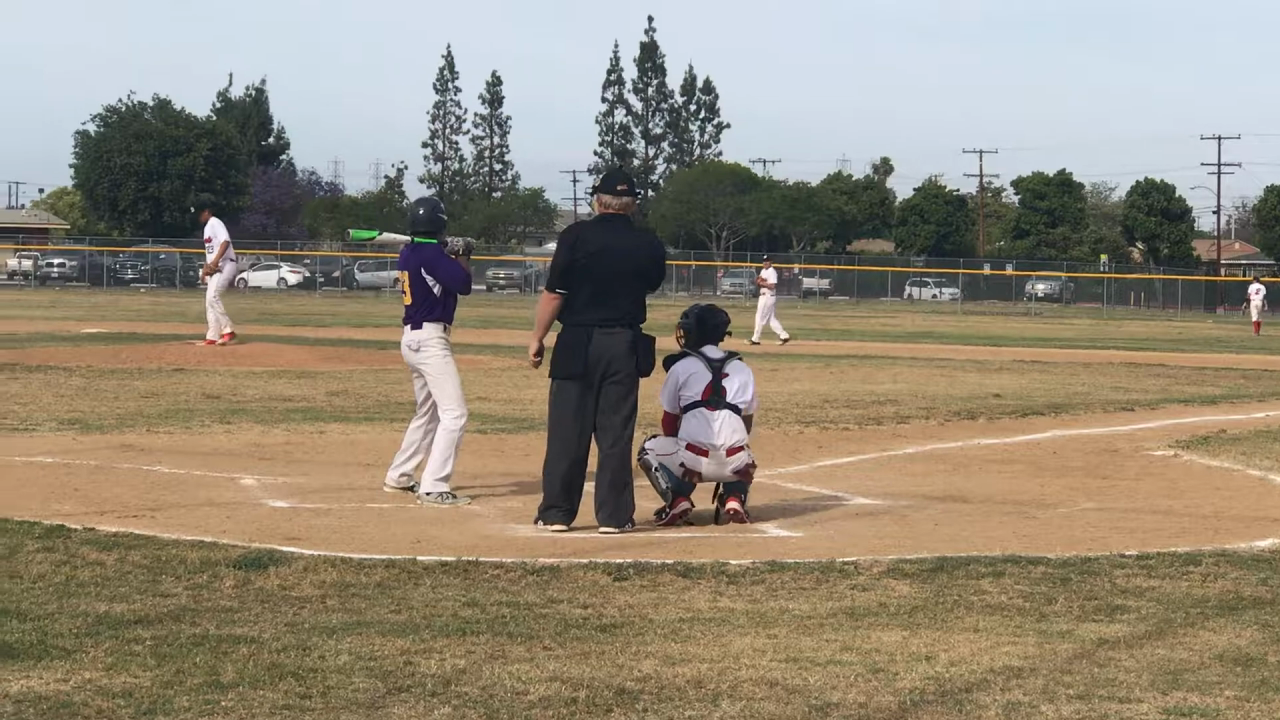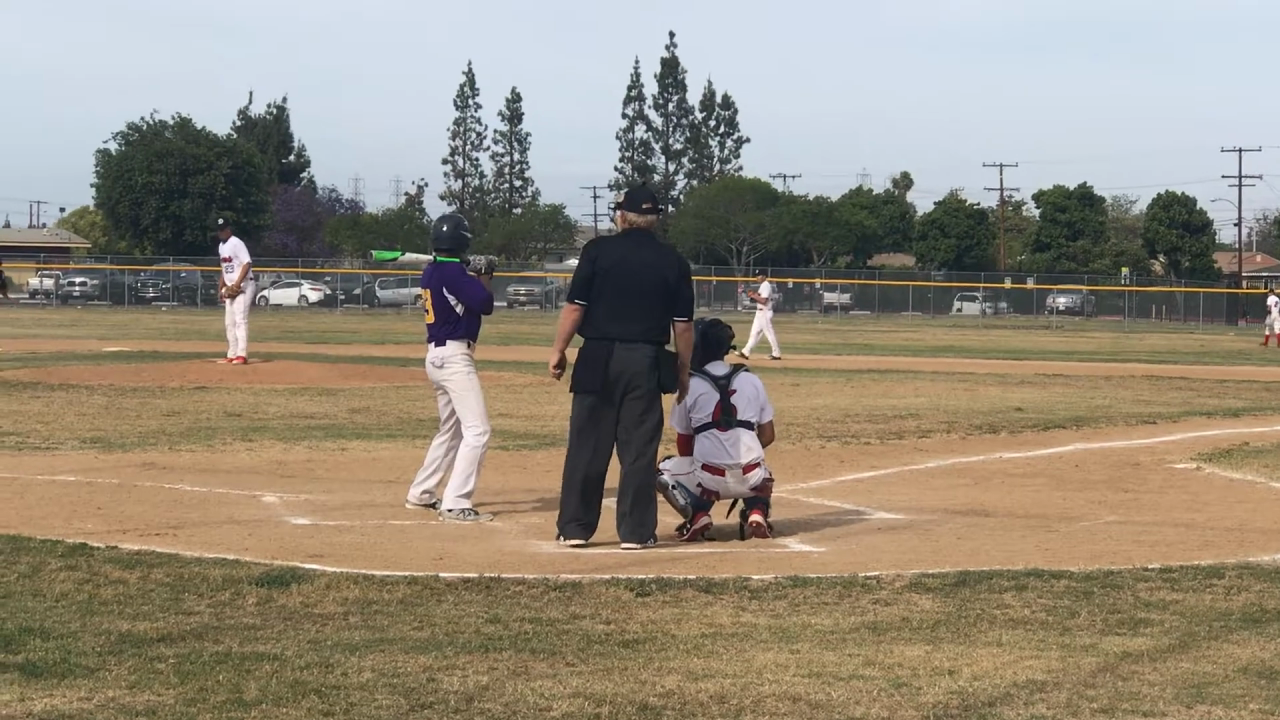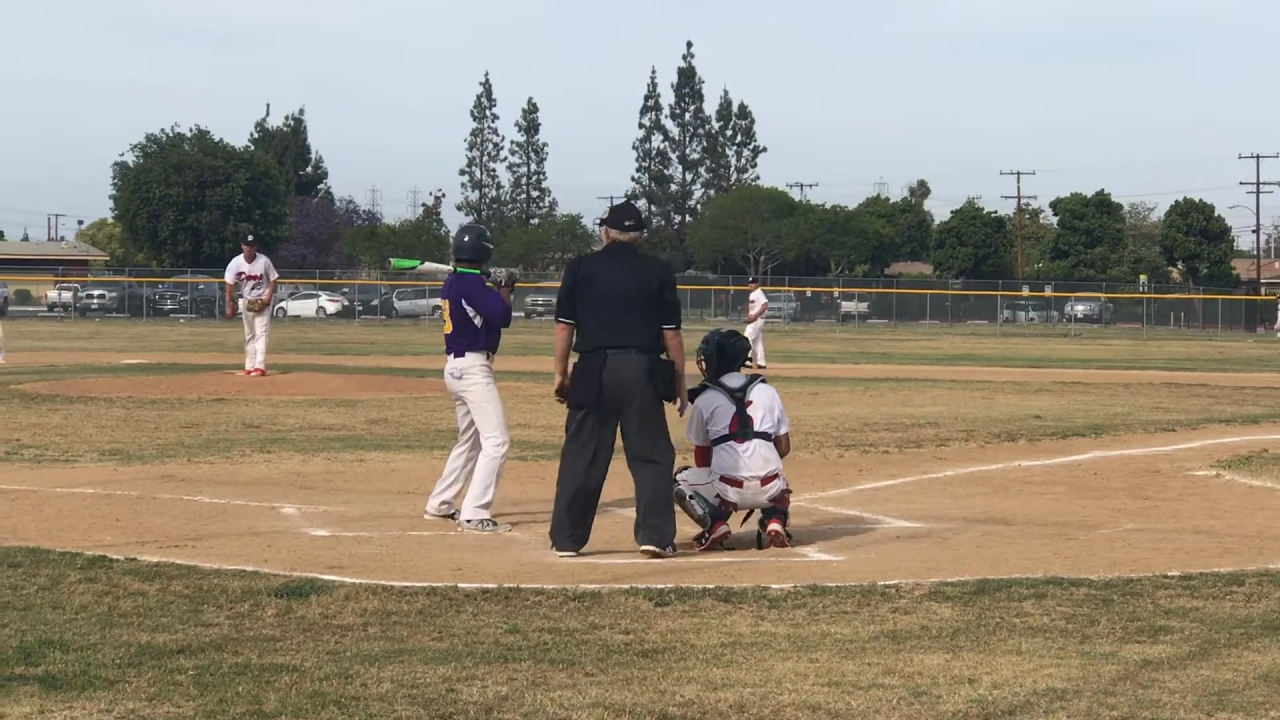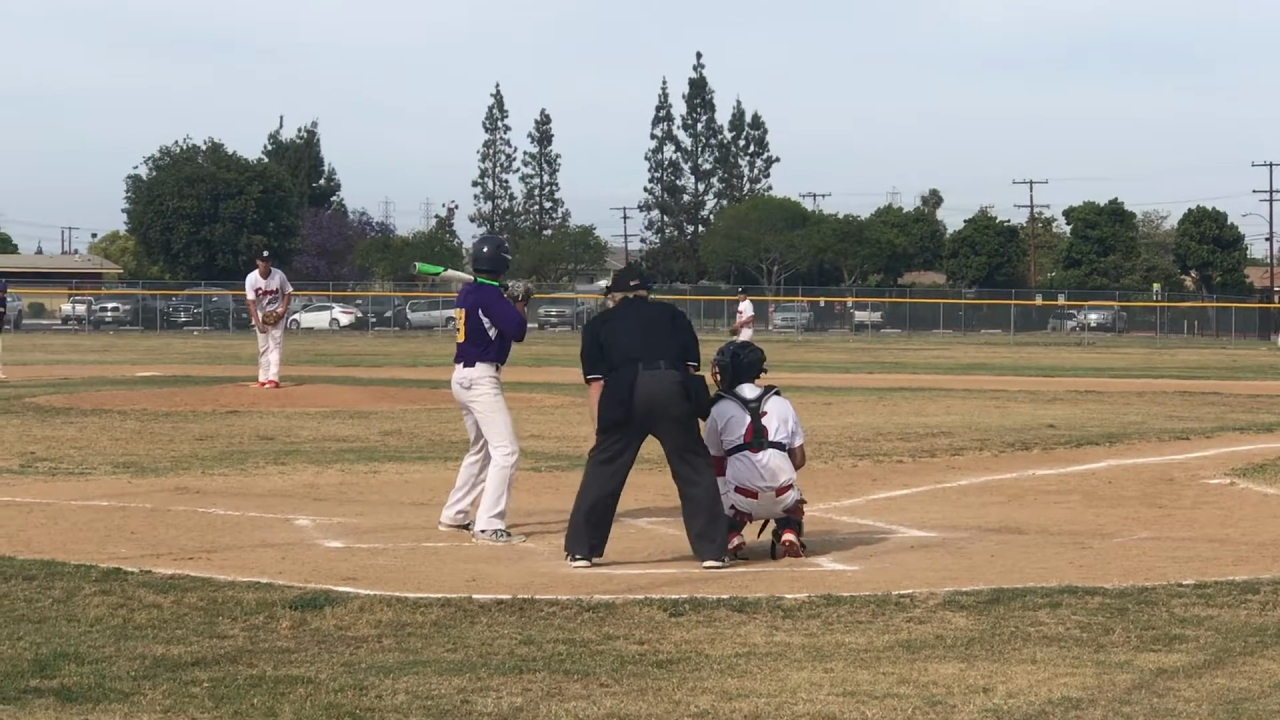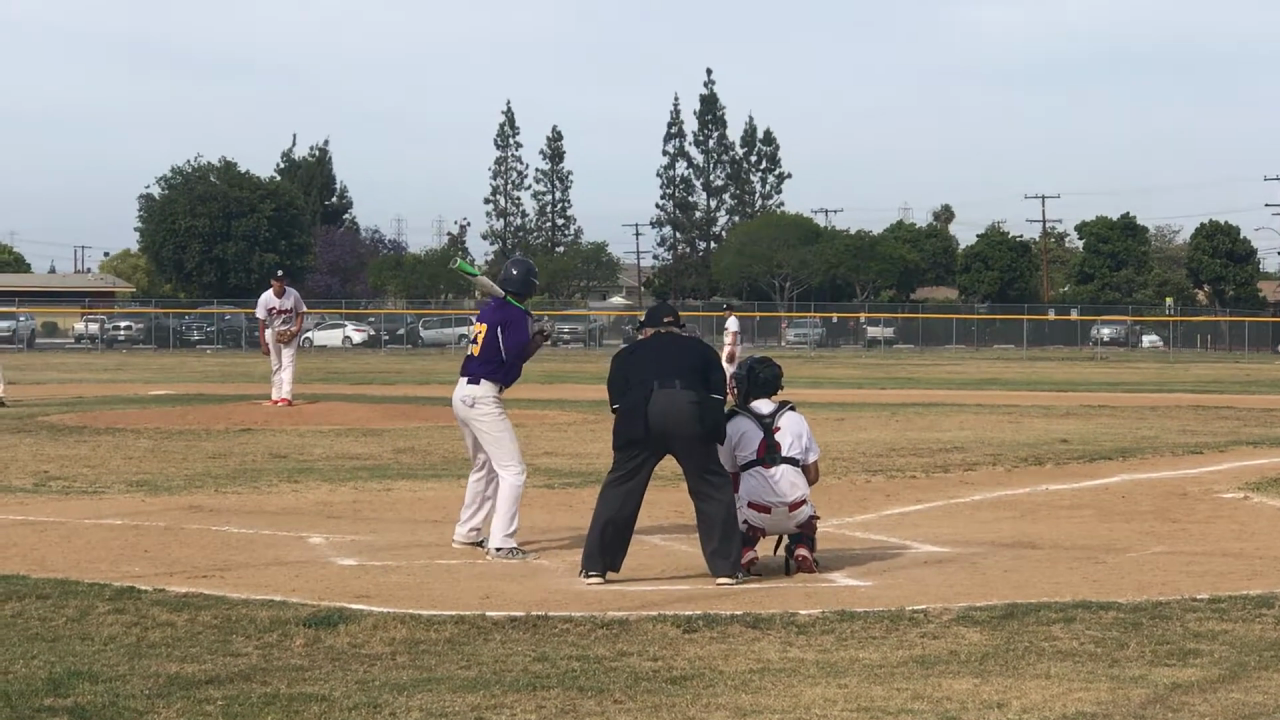
dt=0.5s
person 1, frame 1
left shoulder: (576, 236)
right shoulder: (650, 245)
left elbow: (554, 294)
left wrist: (537, 338)
left hip: (578, 343)
right hip: (625, 346)
left knee: (567, 430)
right knee: (617, 434)
left ankle: (556, 512)
right ankle: (614, 515)
person 1, frame 2
left shoulder: (598, 249)
right shoulder: (673, 261)
left elbow: (574, 307)
right elbow: (682, 325)
left wrist: (558, 351)
right wrist: (683, 372)
left hip: (598, 358)
right hip: (647, 362)
left knee: (586, 447)
right knee: (639, 450)
left ankle: (573, 527)
right ankle: (636, 531)
person 1, frame 3
left shoulder: (581, 267)
right shoulder: (657, 271)
left elbow: (564, 326)
right elbow: (671, 333)
left wrist: (561, 373)
right wrist: (680, 381)
left hip: (594, 371)
right hip: (642, 371)
left knee: (581, 457)
right knee: (652, 457)
left ankle: (566, 538)
right ankle: (655, 536)
person 1, frame 4
left shoulder: (597, 324)
right shoulder: (672, 313)
left elbow: (596, 382)
right elbow: (691, 367)
left wrist: (600, 431)
right wrist: (682, 415)
left hip: (624, 392)
right hip: (673, 386)
left knee: (602, 469)
right knee: (695, 469)
left ankle: (580, 550)
right ankle: (712, 551)
person 1, frame 5
left shoulder: (627, 354)
right shoulder: (701, 349)
left elbow: (620, 407)
right elbow: (716, 399)
left wrist: (631, 455)
right wrist: (701, 446)
left hip: (641, 412)
right hip: (691, 408)
left knee: (619, 486)
right knee: (714, 486)
left ankle: (594, 566)
right ankle: (726, 568)
person 2, frame 1
left shoulder: (408, 253)
right shoulder: (431, 252)
right elbow: (464, 284)
left wrist: (449, 255)
right wrist: (462, 256)
left hip: (414, 337)
right hip: (430, 339)
left knee: (427, 413)
right knee: (454, 413)
left ankle: (398, 476)
right ankle: (433, 487)
person 2, frame 2
left shoulder: (431, 271)
right shoulder: (453, 271)
right elbow: (485, 304)
left wrist: (475, 276)
right wrist: (484, 276)
left hip: (438, 355)
right hip: (454, 357)
left knee: (451, 431)
right knee: (477, 430)
left ankle: (420, 493)
right ankle: (455, 505)
person 2, frame 3
left shoulder: (452, 282)
right shoulder: (472, 283)
right elbow: (503, 317)
left wrist: (495, 288)
right wrist: (504, 289)
left hip: (458, 366)
right hip: (473, 368)
left knee: (469, 441)
right knee: (496, 441)
left ankle: (439, 504)
right ankle: (474, 515)
person 2, frame 4
left shoulder: (467, 292)
right shoulder: (490, 293)
right elbow: (517, 332)
left wrist: (509, 301)
right wrist: (520, 303)
left hip: (464, 376)
right hip: (481, 379)
left knee: (481, 449)
right knee: (505, 451)
left ankle: (453, 515)
right ankle: (489, 526)
person 2, frame 5
left shoulder: (489, 309)
right shoulder: (515, 314)
right elbow: (516, 355)
left wrist: (534, 336)
right wrist: (539, 337)
left hip: (464, 393)
right hip: (483, 397)
left knee: (484, 467)
right knee: (512, 470)
left ankle: (466, 533)
right ankle: (501, 544)
person 3, frame 1
left shoulder: (681, 366)
right shoulder: (743, 369)
left elbow: (669, 423)
left wrist: (680, 448)
left hip: (694, 460)
right hip: (733, 463)
left knee: (650, 449)
left ankle: (676, 499)
right ankle: (735, 499)
person 3, frame 2
left shoulder: (690, 387)
right shoulder: (752, 380)
left elbow: (684, 444)
right elbow: (767, 436)
left wrist: (695, 466)
left hip: (710, 479)
right hip: (750, 478)
left knee: (665, 470)
left ankle: (696, 515)
right ankle: (756, 512)
person 3, frame 3
left shoulder: (704, 399)
right shoulder: (768, 391)
left elbow: (701, 457)
right elbow: (783, 448)
left hip: (727, 491)
right hip: (767, 490)
left knee: (681, 480)
left ankle: (714, 524)
right ankle: (774, 522)
person 3, frame 4
left shoulder: (719, 409)
right shoulder: (782, 403)
left elbow: (716, 466)
right elbow: (799, 460)
left hip: (742, 501)
right hip: (782, 499)
left ankle: (730, 536)
right ankle: (790, 535)
person 3, frame 5
left shoulder: (734, 425)
right shoulder: (797, 419)
left elbow: (730, 482)
right elbow: (812, 476)
left hip: (755, 517)
right hip: (796, 516)
left ankle: (743, 551)
right ankle: (803, 550)
